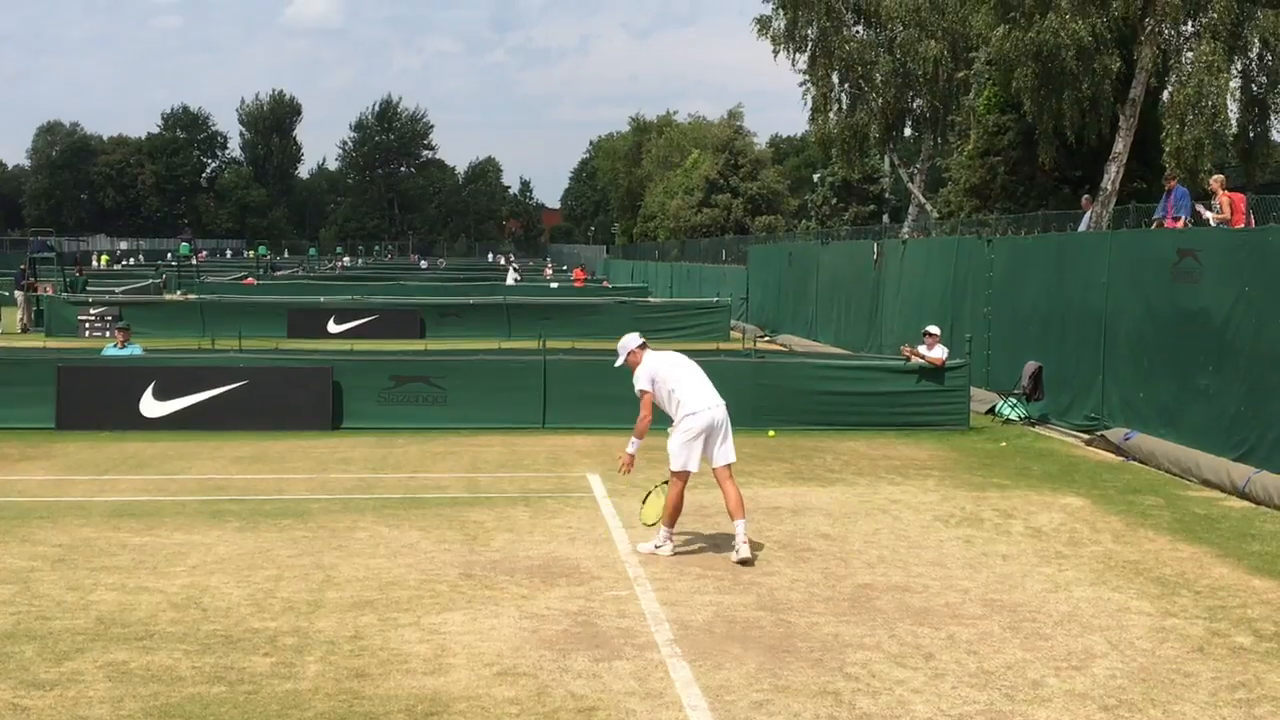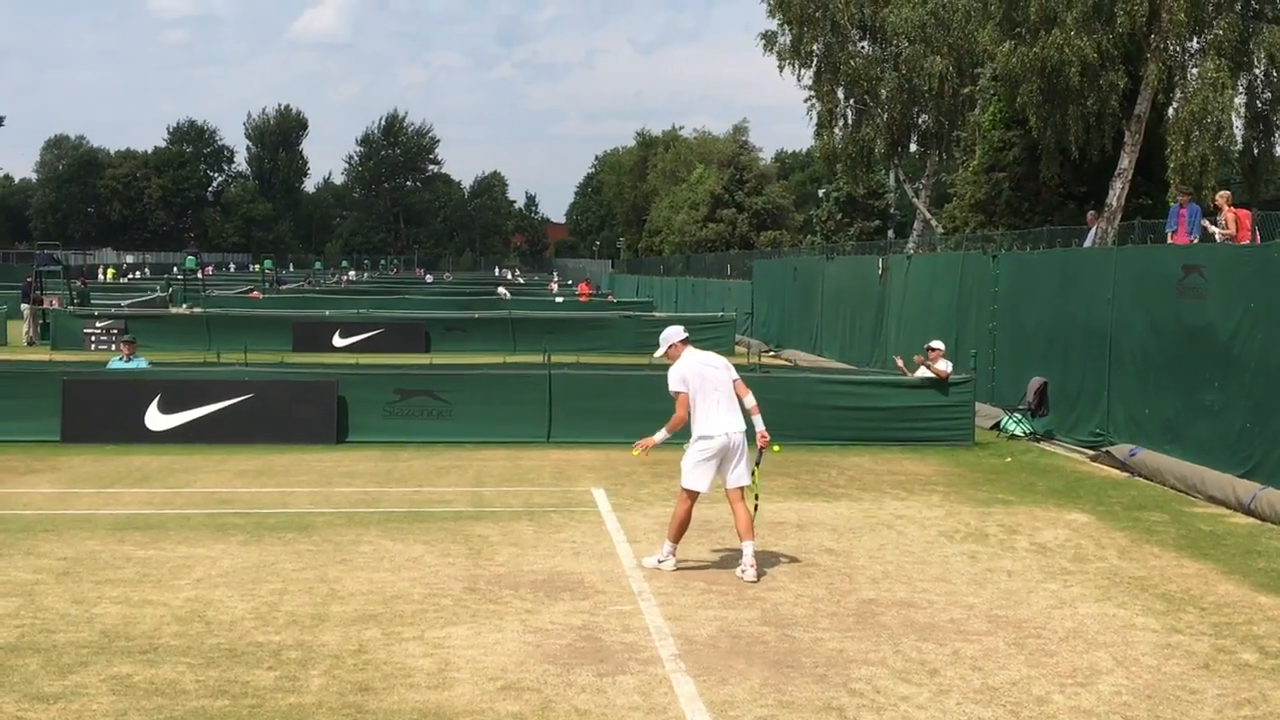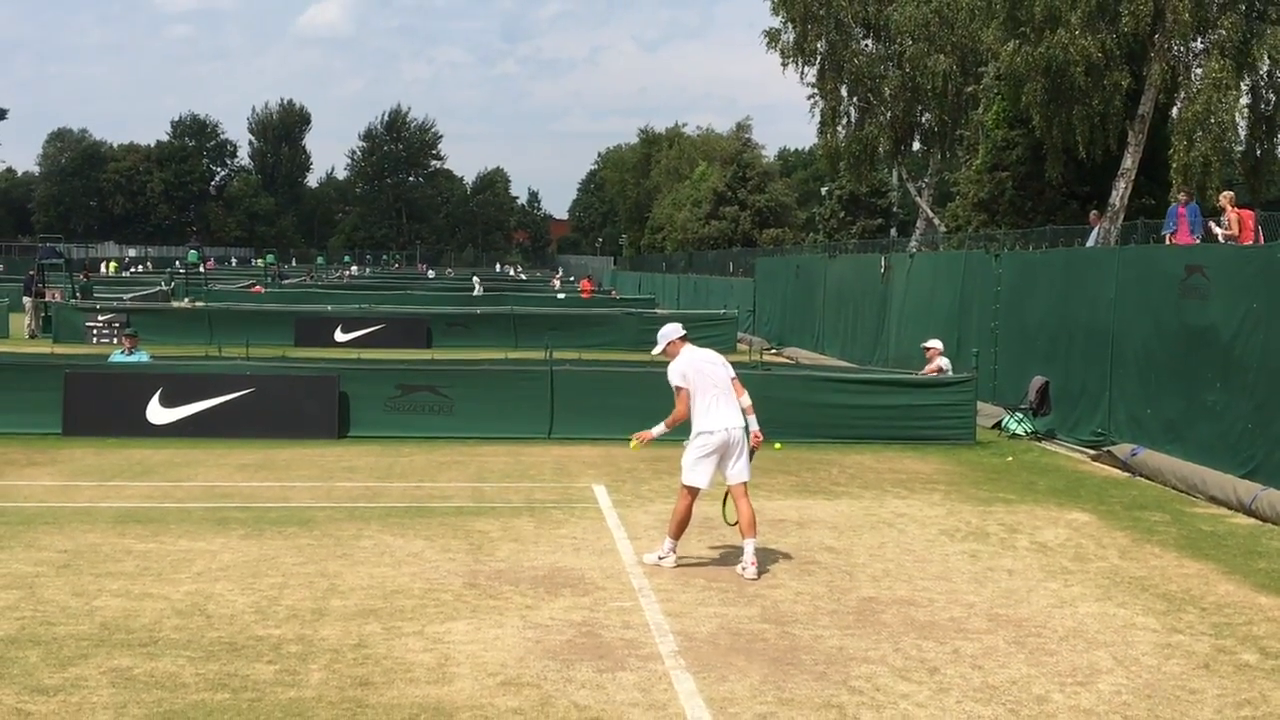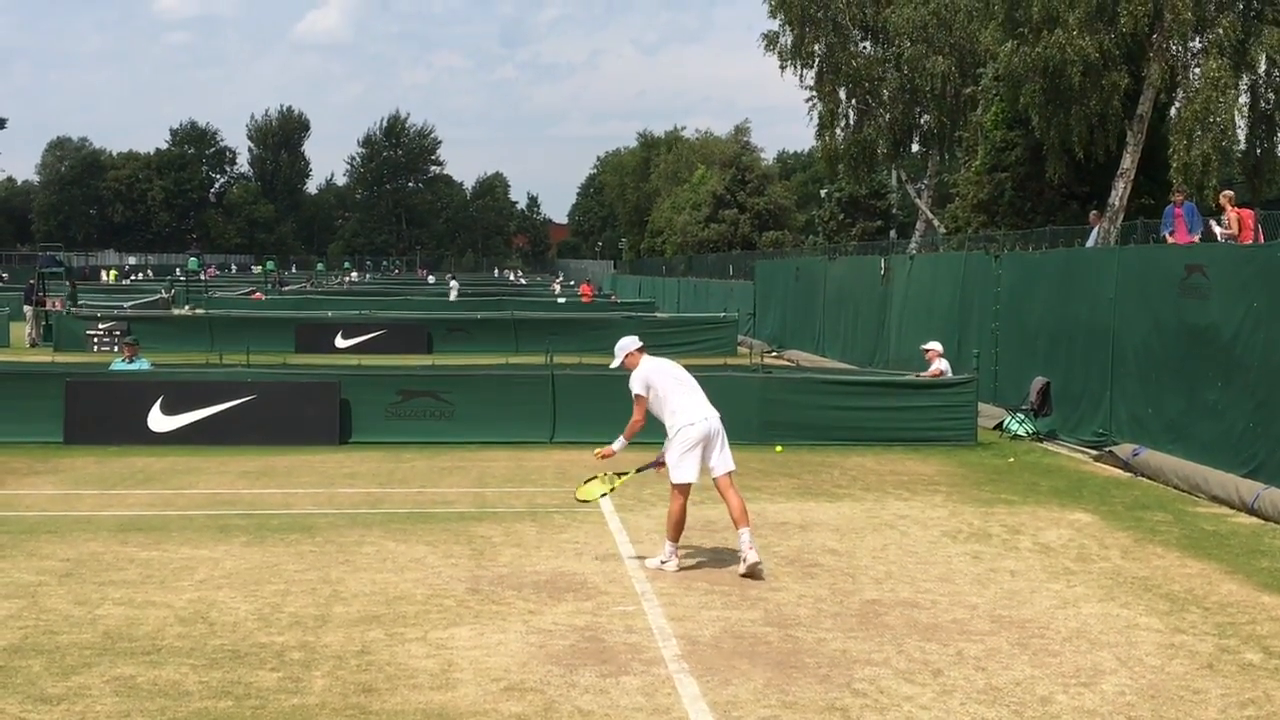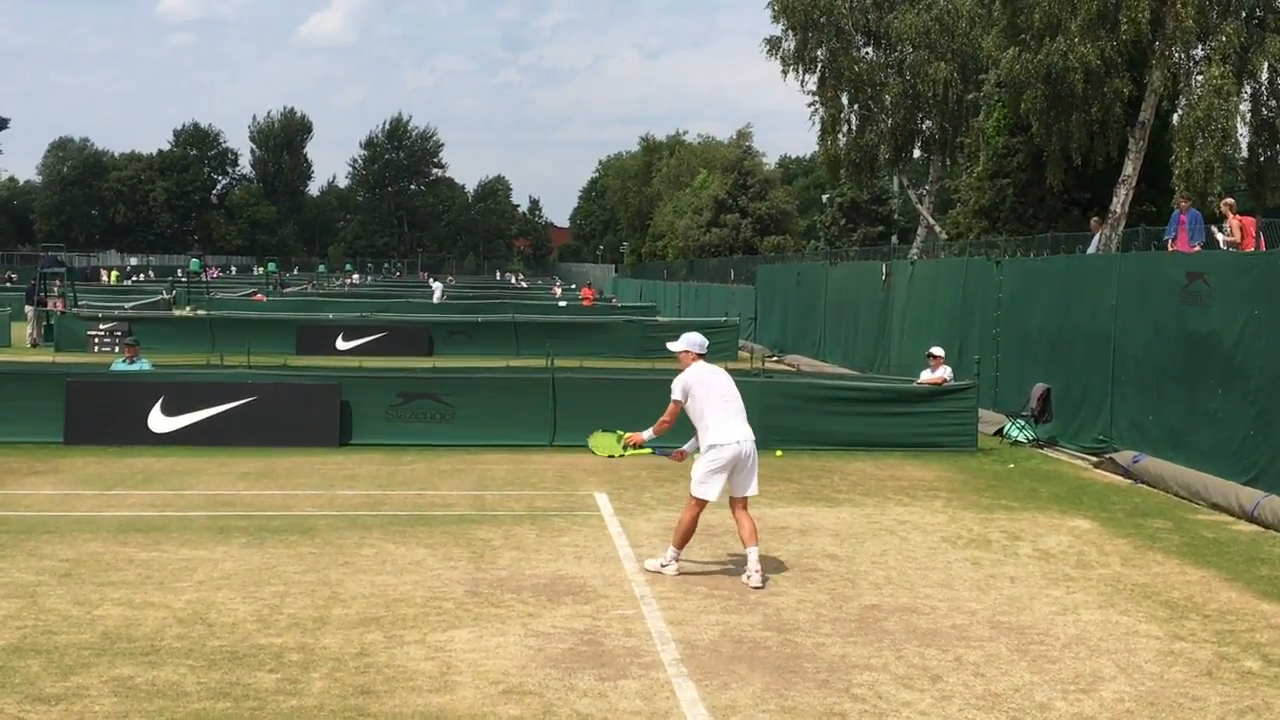
dt=0.7s
person 1, frame 1
left shoulder: (643, 370)
right shoulder: (673, 356)
left elbow: (646, 416)
left wrist: (631, 451)
left hip: (693, 417)
right hip: (717, 410)
left knee: (678, 480)
right knee: (725, 478)
left ankle: (664, 541)
right ankle: (742, 543)
person 1, frame 2
left shoulder: (678, 369)
right shoulder: (718, 359)
left elbow: (682, 416)
right elbow: (746, 394)
left wrist: (656, 438)
right wrist: (760, 428)
left hip: (708, 438)
right hip: (736, 434)
left knee: (686, 498)
right knee: (737, 499)
left ankle: (667, 556)
right ankle: (749, 563)
person 1, frame 3
left shoulder: (678, 365)
right shoulder: (715, 356)
left elbow: (682, 411)
right elbow: (741, 393)
left wrist: (655, 432)
right wrist: (754, 427)
left hip: (708, 433)
right hip: (735, 429)
left knee: (687, 495)
right knee: (741, 495)
left ankle: (667, 552)
right ankle: (749, 560)
person 1, frame 4
left shoulder: (640, 374)
right shoulder: (667, 364)
left elbow: (638, 420)
left wrist: (616, 446)
right wrist: (667, 450)
left hip: (690, 428)
right hip: (712, 421)
left knee: (678, 495)
right knee: (727, 487)
left ankle: (670, 556)
right ankle: (748, 550)
person 1, frame 5
left shoulder: (684, 379)
right shoulder: (720, 374)
left elbow: (667, 421)
left wrist: (644, 436)
right wrist: (688, 448)
left hip: (720, 447)
right hip: (746, 442)
left knee: (694, 505)
right knee: (740, 509)
left ankle: (669, 561)
right ankle: (754, 569)
